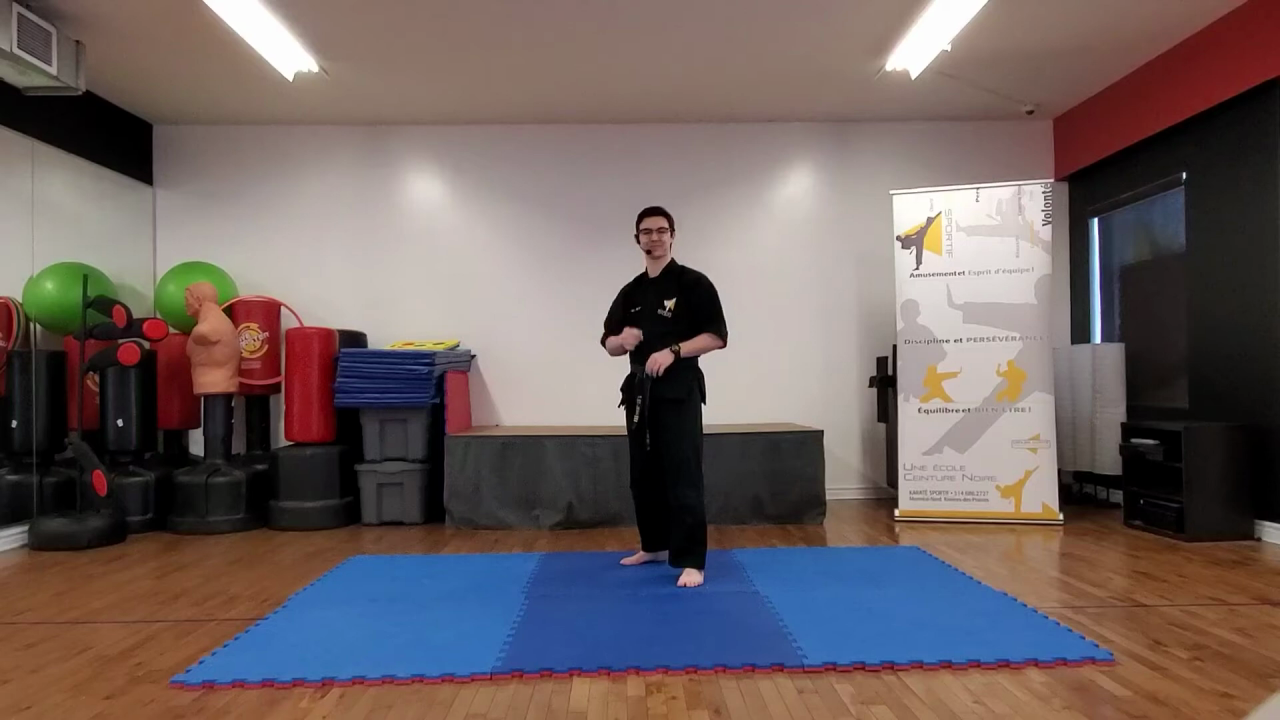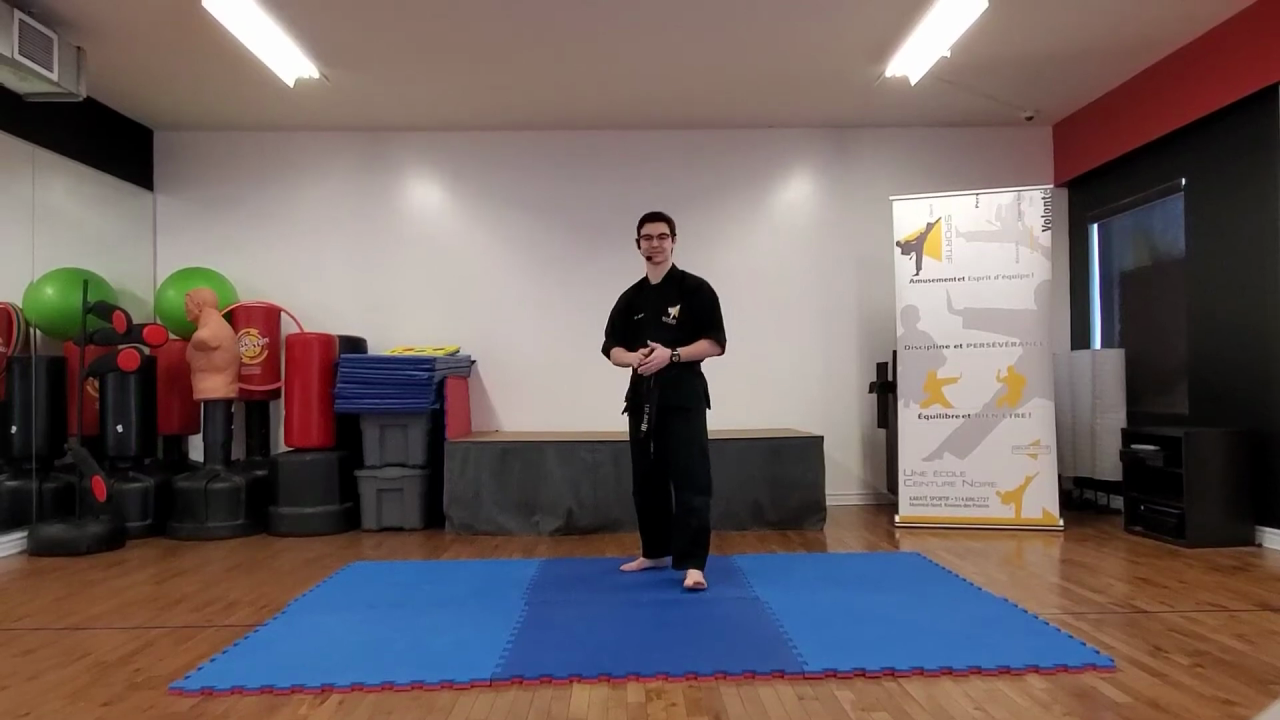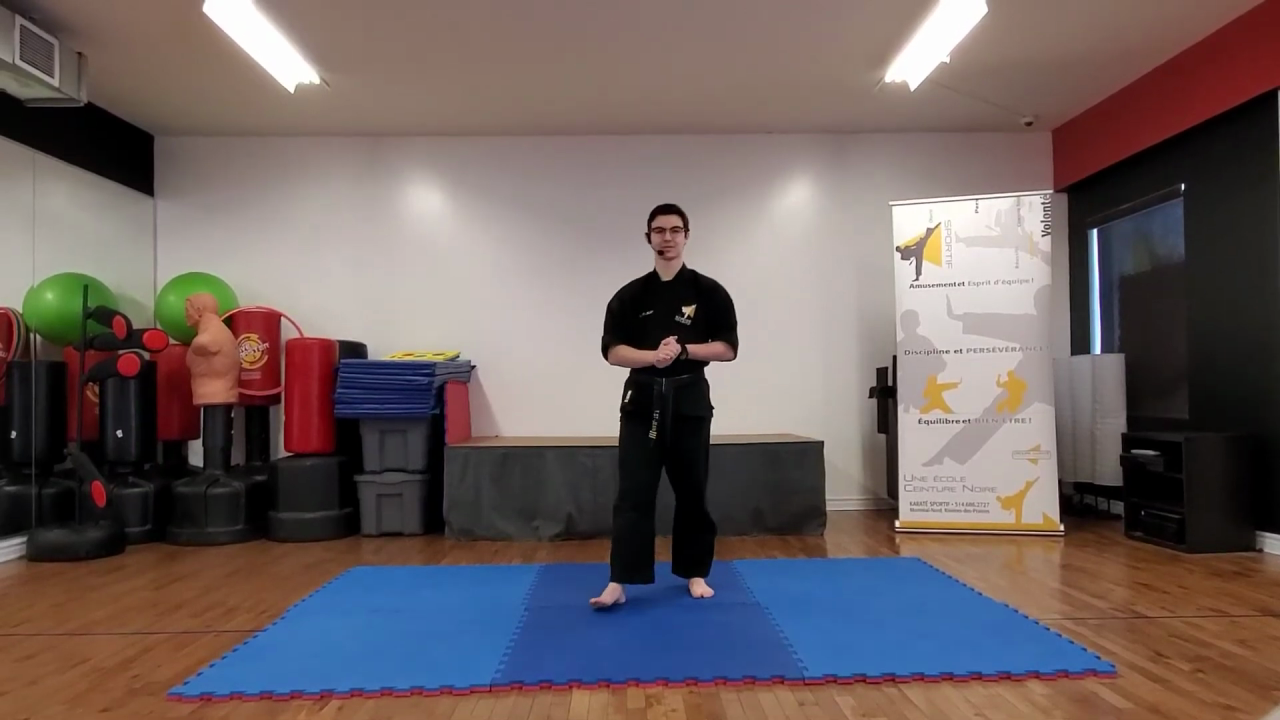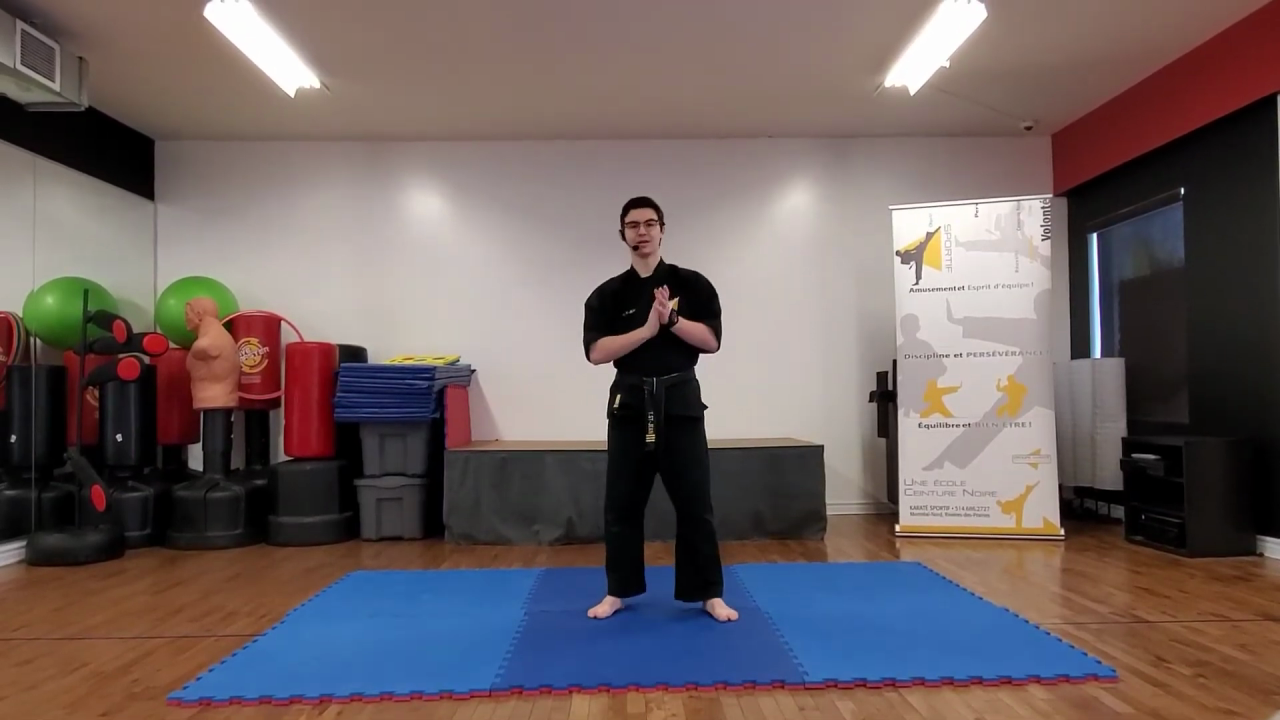
dt=1s
person 1, frame 1
left shoulder: (693, 283)
right shoulder: (631, 292)
left elbow: (717, 336)
right elbow: (610, 347)
left wrist: (673, 350)
right wrist: (623, 338)
left hip: (678, 389)
right hip: (640, 390)
left knee: (683, 475)
right knee: (644, 474)
left ankle: (691, 561)
right ankle: (655, 545)
person 1, frame 2
left shoulder: (695, 289)
right shoulder: (630, 298)
left elbow: (715, 343)
right elbow: (613, 346)
left wrist: (671, 354)
right wrist: (631, 358)
left hip: (684, 394)
right hip: (644, 395)
left knee: (691, 477)
right knee: (647, 480)
left ankle: (693, 563)
right ankle: (656, 551)
person 1, frame 3
left shoulder: (708, 291)
right shoulder: (630, 295)
left elbow: (727, 348)
right elbow: (613, 351)
left wrist: (682, 350)
right wrist: (653, 355)
left hip: (689, 399)
right hip: (641, 400)
left knee: (691, 491)
right knee: (633, 493)
left ankle: (695, 572)
right ankle: (619, 582)
person 1, frame 4
left shoulder: (691, 284)
right shoulder: (608, 294)
left elbow: (711, 340)
right elbow: (597, 352)
left wrist: (671, 319)
right wrist: (648, 328)
left hip: (680, 400)
right hip: (629, 403)
left knee: (694, 501)
right knee: (622, 503)
left ankle: (709, 593)
right ankle: (618, 591)
